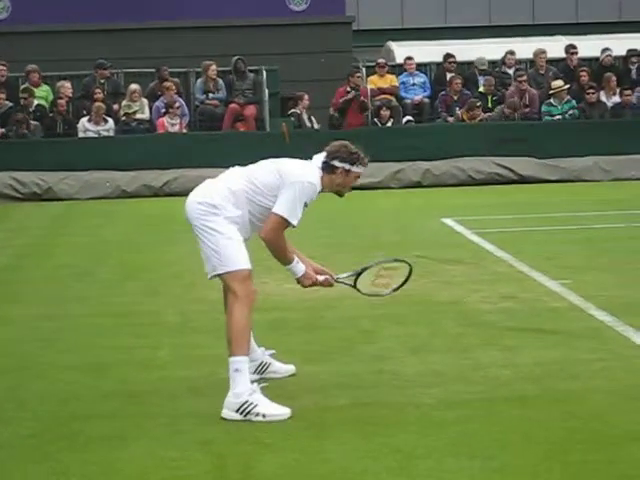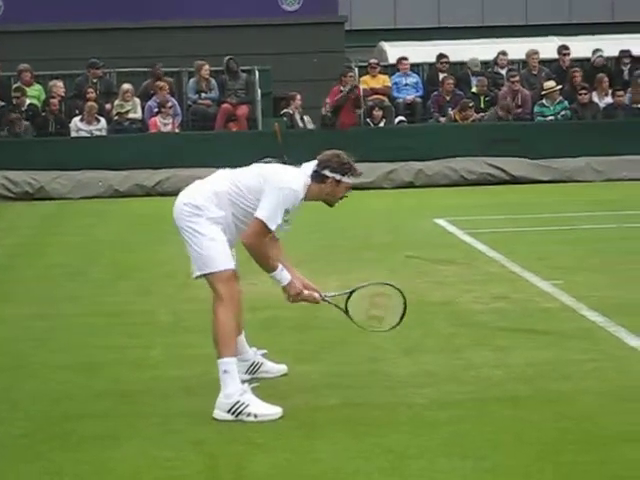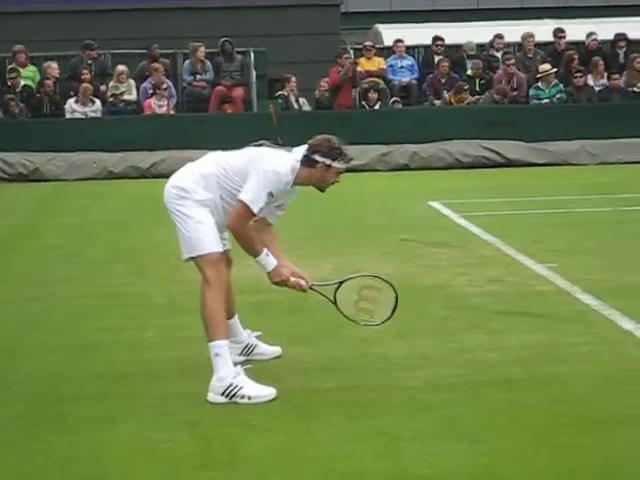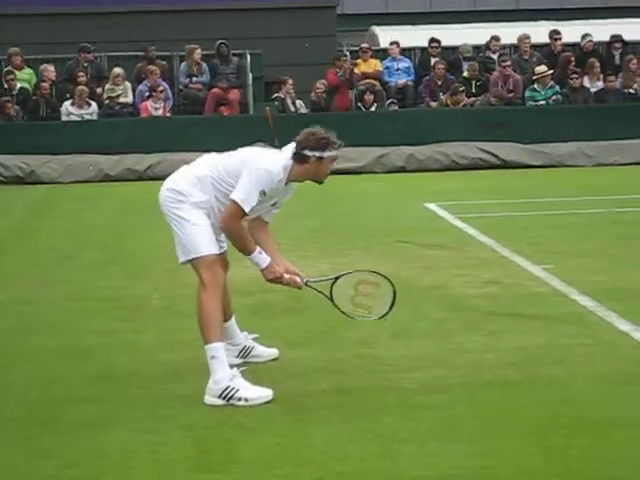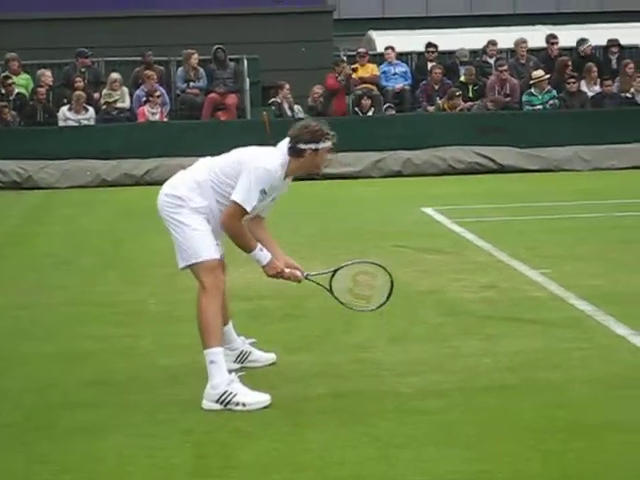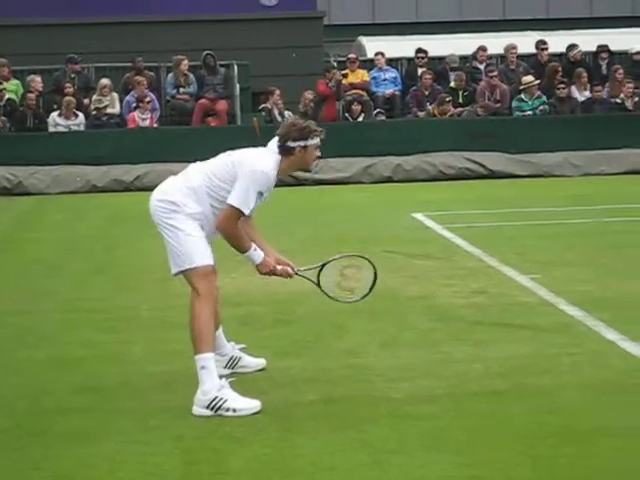
dt=0.2s
person 1, frame 1
left shoulder: (302, 176)
right shoulder: (307, 181)
left elbow: (272, 231)
right elbow: (269, 234)
left wrist: (307, 264)
right wrist: (298, 270)
left hip: (209, 204)
right hip: (213, 209)
left knee: (237, 285)
right knee: (242, 291)
left ankle: (252, 359)
right ankle: (240, 395)
person 1, frame 2
left shoulder: (297, 190)
right shoulder: (290, 187)
left elbow: (269, 241)
right elbow: (252, 240)
left wrist: (298, 279)
right wrist: (285, 279)
left hip: (206, 210)
right hip: (199, 210)
left knee: (228, 285)
right knee: (227, 292)
left ankle: (244, 359)
right ankle: (231, 397)
person 1, frame 3
left shoulder: (290, 182)
right shoulder: (275, 171)
left elbow: (262, 226)
right elbow: (237, 222)
left wrist: (287, 266)
right wrist: (270, 265)
left hip: (204, 197)
right hip: (188, 193)
left knee: (221, 266)
right knee: (215, 275)
left ankle: (238, 342)
right ankle: (225, 379)
person 1, frame 4
left shoulder: (286, 181)
right shoulder: (268, 169)
left elbow: (258, 224)
right elbow: (230, 221)
left wrist: (282, 264)
right wrist: (264, 262)
left hip: (200, 200)
right hip: (183, 195)
left knee: (219, 269)
right knee: (211, 277)
left ankle: (235, 344)
right ankle: (221, 381)
person 1, frame 5
left shoulder: (282, 174)
right shoulder: (267, 168)
left elbow: (254, 219)
right elbow: (230, 221)
left wrist: (280, 257)
right wrist: (263, 258)
left hip: (193, 202)
right hip: (182, 200)
left knee: (216, 274)
right knee: (212, 282)
left ankle: (232, 348)
right ankle: (219, 386)
person 1, frame 6
left shoulder: (267, 166)
right shoulder: (261, 170)
left elbow: (241, 218)
right elbow: (225, 224)
left wrist: (271, 254)
right wrist: (257, 258)
left hip: (179, 203)
right hip: (175, 205)
left knee: (206, 279)
right knee: (205, 288)
left ankle: (222, 354)
right ankle: (209, 392)
